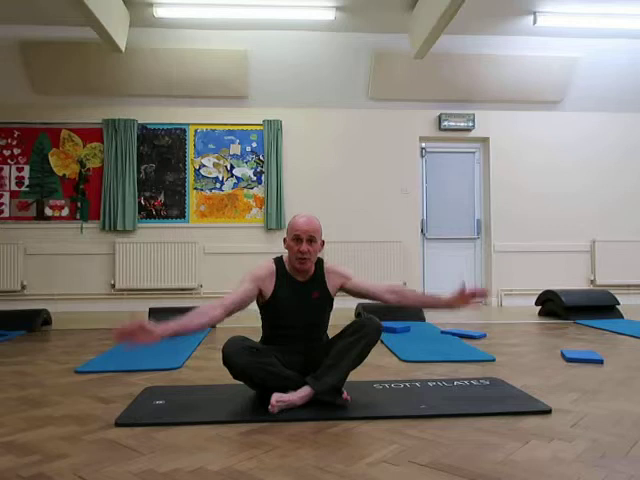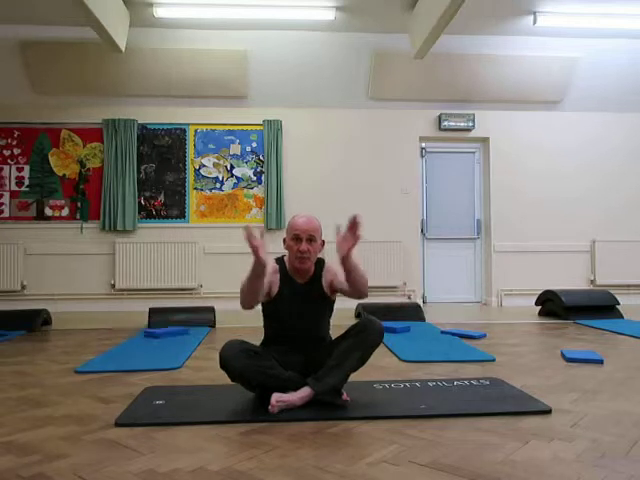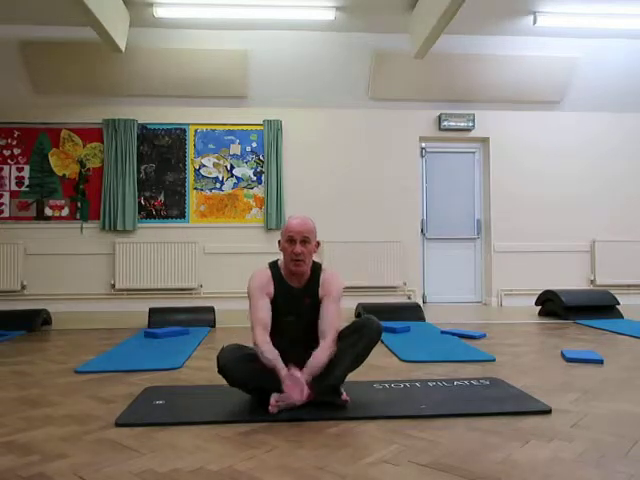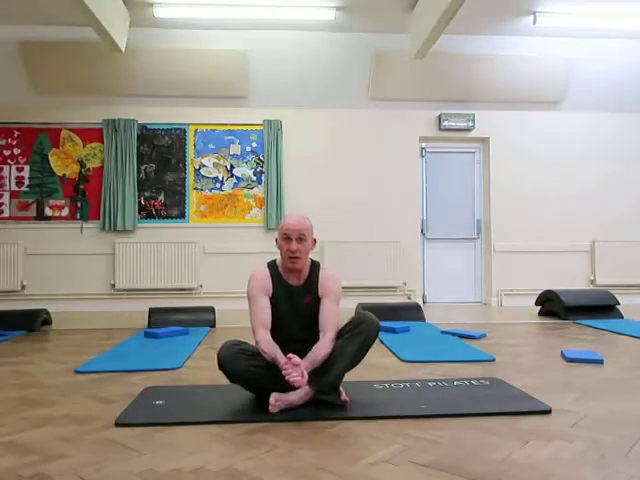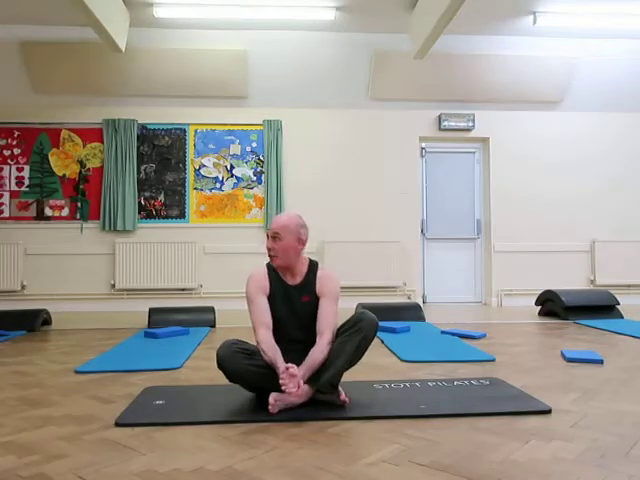
dt=0.4s
person 1, frame 1
left shoulder: (332, 275)
right shoulder: (265, 274)
left elbow: (386, 293)
right elbow: (220, 309)
left wrist: (443, 301)
right wrist: (163, 330)
left hip: (318, 358)
right hip: (275, 359)
left knee: (370, 326)
right knee: (233, 349)
left ankle: (303, 393)
right ankle: (322, 389)
person 1, frame 2
left shoulder: (329, 273)
right shoulder: (270, 270)
left elbow: (360, 292)
right elbow: (247, 303)
left wrist: (346, 258)
right wrist: (260, 263)
left hip: (320, 359)
right hip: (276, 360)
left knee: (372, 328)
right knee: (231, 353)
left ankle: (303, 394)
right ankle: (323, 390)
person 1, frame 3
left shoulder: (329, 280)
right shoulder: (261, 279)
left elbow: (328, 340)
right elbow: (260, 336)
left wrist: (304, 377)
right wrist: (283, 373)
left hip: (315, 361)
right hip: (277, 363)
left knee: (370, 326)
right knee: (227, 358)
left ankle: (307, 389)
right ankle: (321, 391)
person 1, frame 4
left shoulder: (327, 279)
right shoulder: (261, 278)
left elbow: (328, 335)
right elbow: (261, 333)
left wrist: (305, 366)
right wrist: (283, 364)
left hip: (315, 361)
right hip: (277, 361)
left knee: (368, 322)
right knee: (228, 354)
left ankle: (305, 392)
right ankle: (322, 390)
person 1, frame 5
left shoulder: (325, 280)
right shoulder: (259, 279)
left elbow: (325, 337)
right elbow: (263, 333)
left wrist: (301, 373)
right wrist: (282, 370)
left hip: (314, 361)
right hip: (276, 361)
left knee: (367, 321)
right knee: (227, 353)
left ankle: (307, 390)
right ankle: (320, 389)
